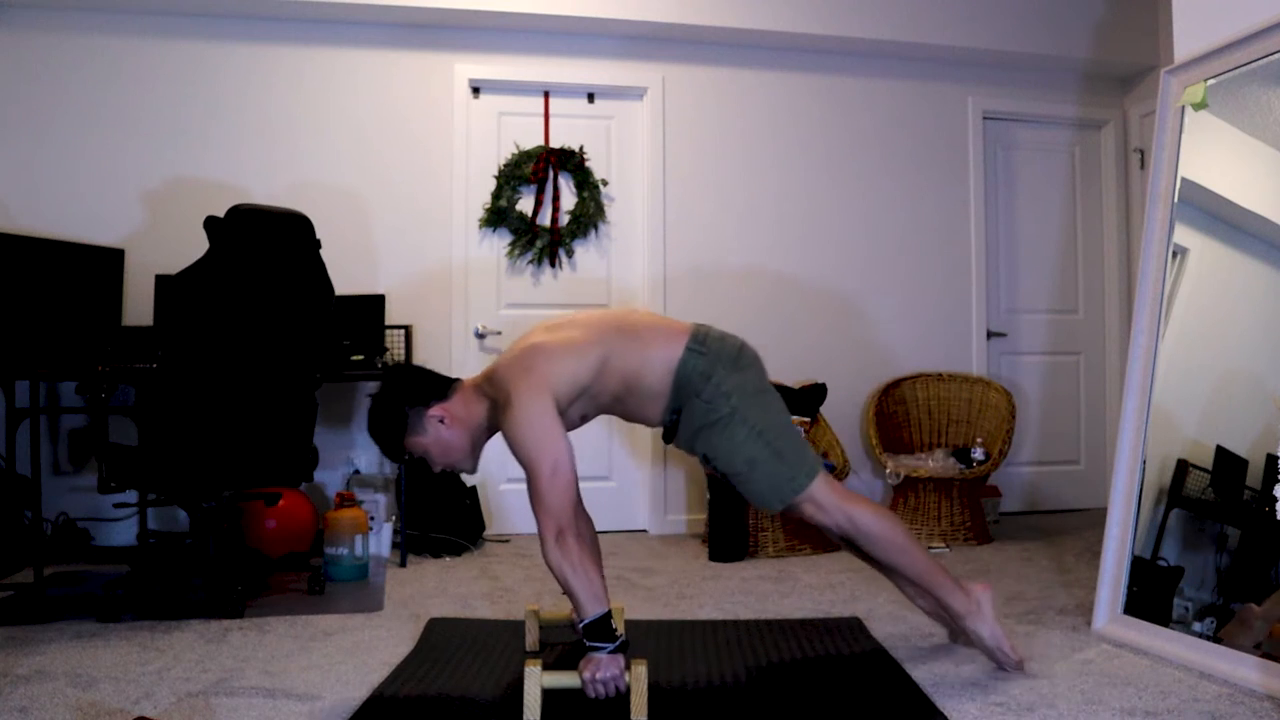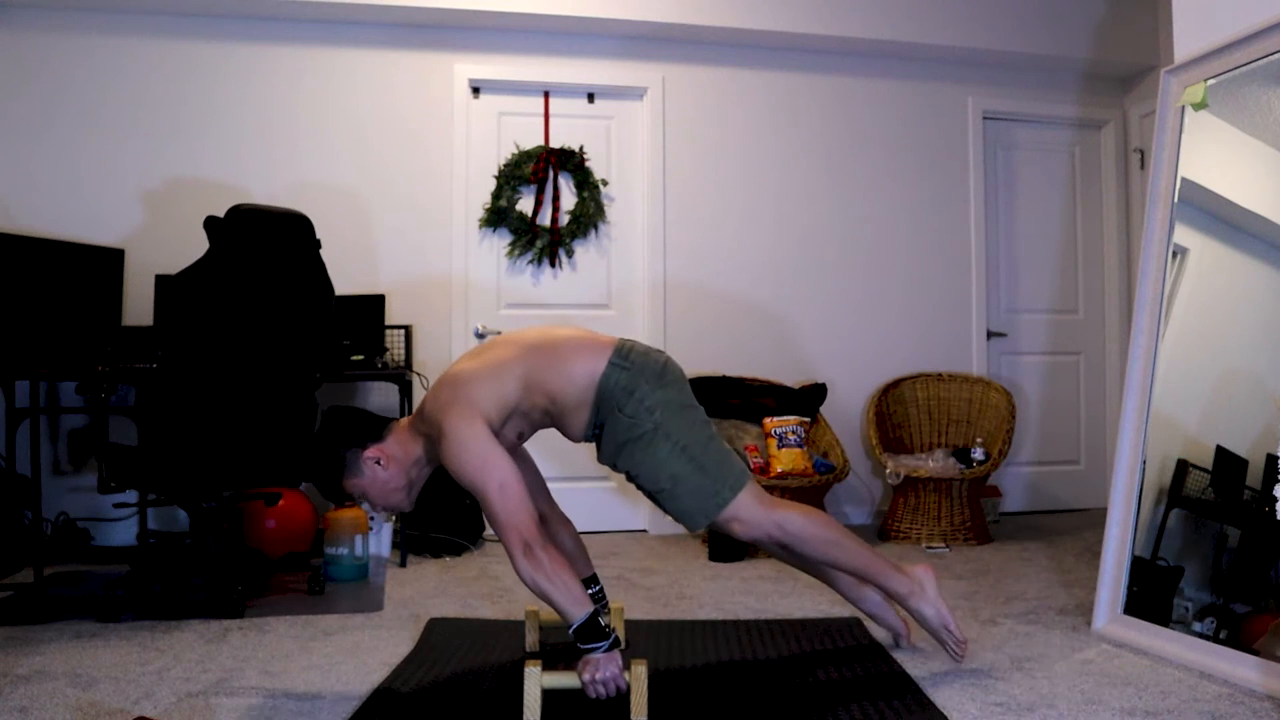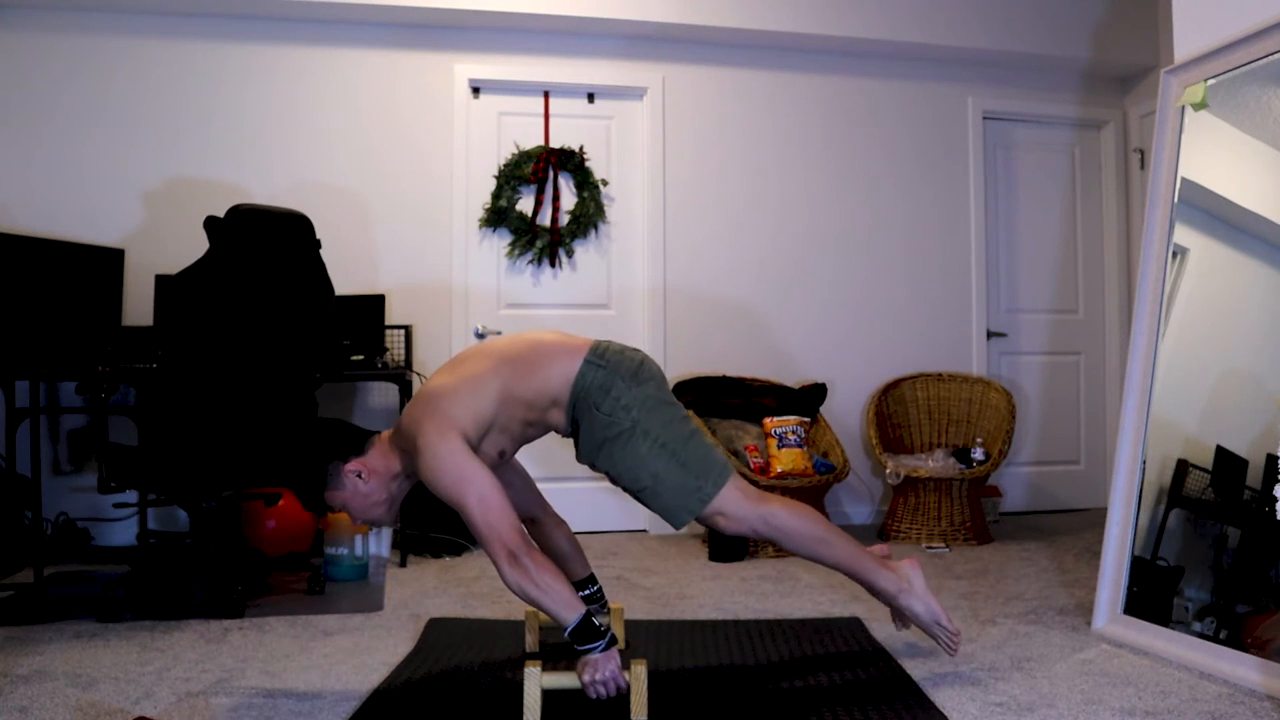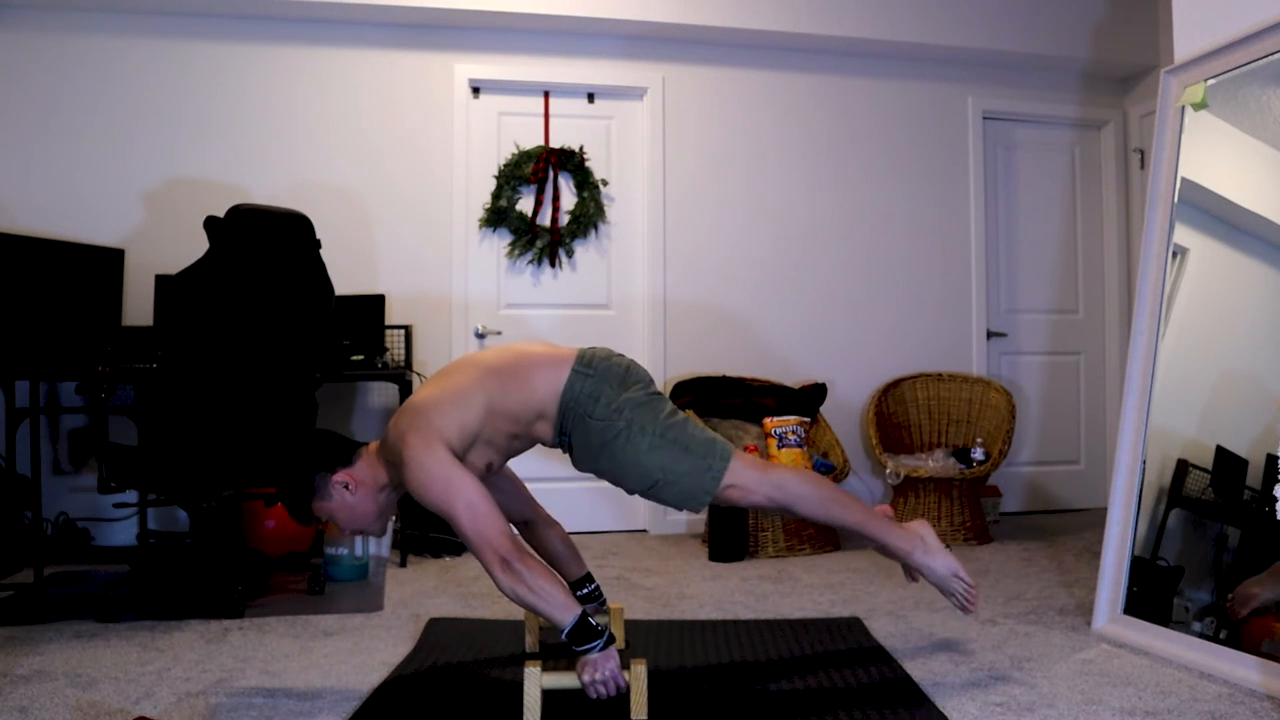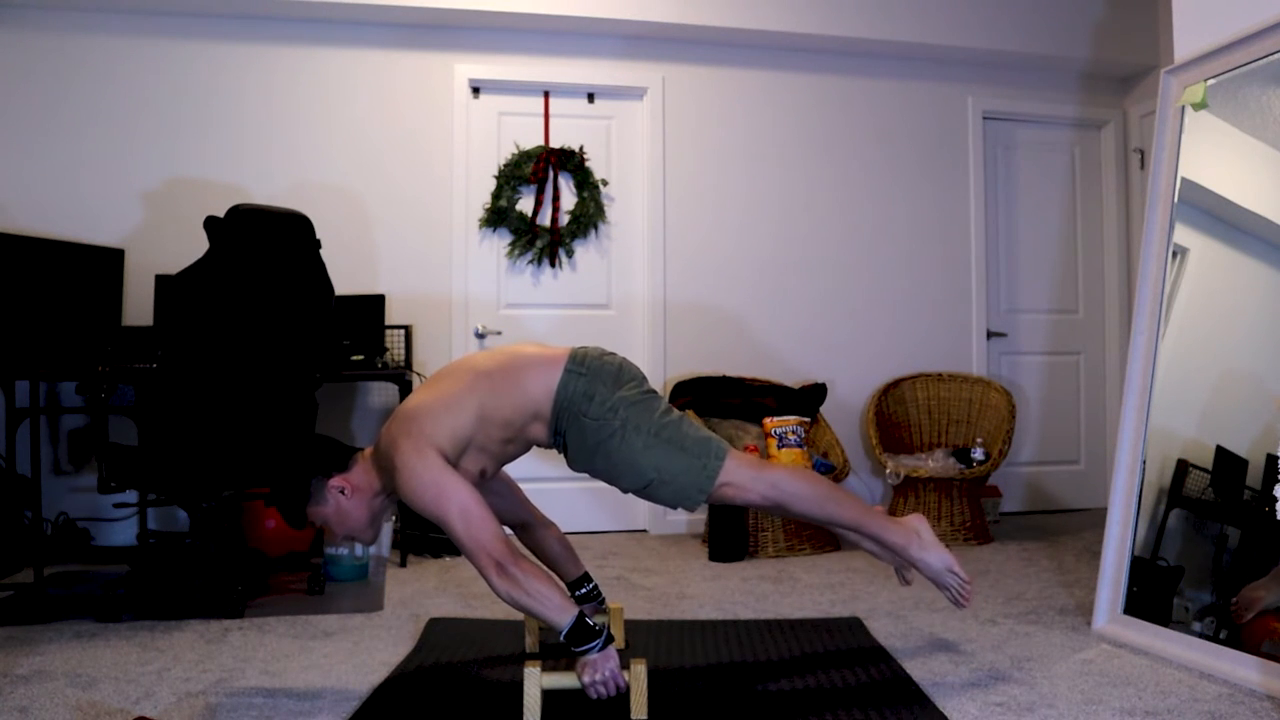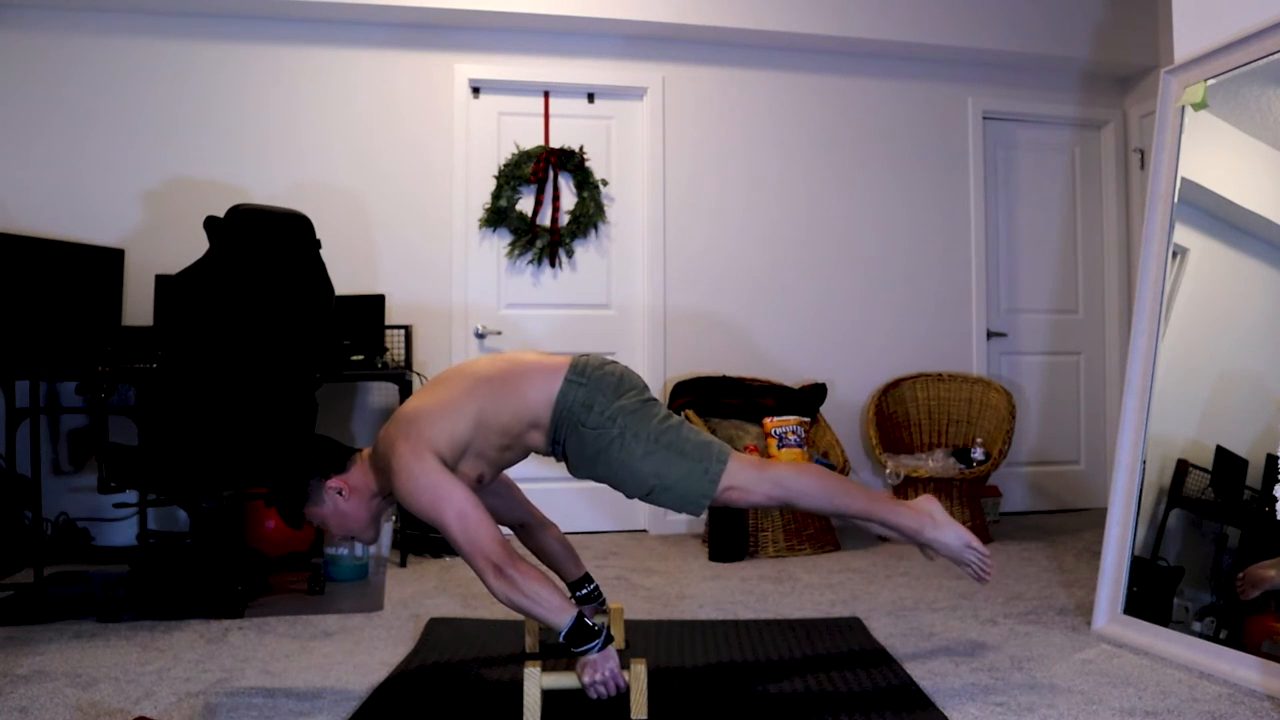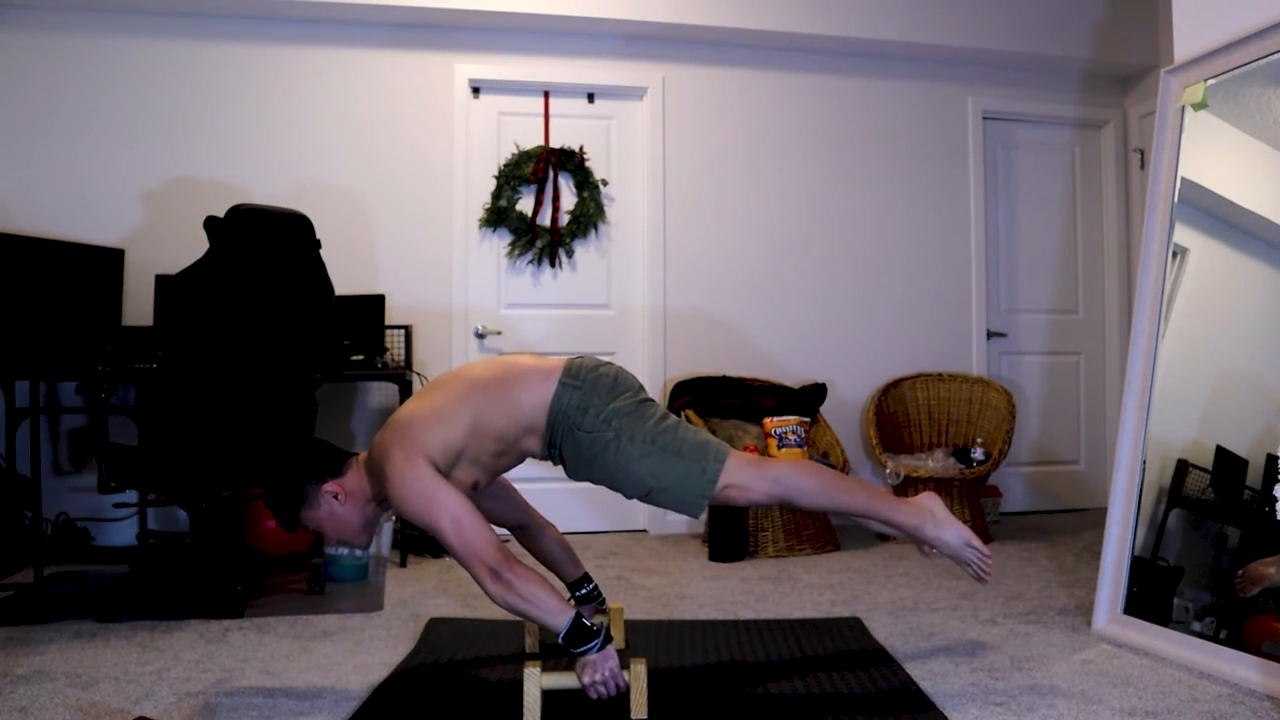
dt=0.7s
person 1, frame 1
left shoulder: (519, 403)
right shoulder: (512, 386)
left elbow: (558, 533)
right elbow: (569, 511)
left wrist: (602, 641)
right wrist: (594, 603)
left hip: (707, 381)
right hip: (703, 376)
left knee: (823, 505)
right knee: (814, 506)
left ankle: (961, 602)
right ankle: (938, 598)
person 1, frame 2
left shoulder: (452, 433)
right shoulder: (461, 419)
left elbow: (527, 548)
right elbow: (545, 518)
left wrist: (594, 641)
right wrist: (594, 604)
left hip: (628, 397)
right hip: (627, 389)
left knee: (752, 517)
right knee: (743, 515)
left ankle: (904, 585)
right ankle: (866, 592)
person 1, frame 3
left shoulder: (429, 446)
right shoulder: (446, 432)
left elbow: (513, 555)
right elbow: (536, 517)
left wrist: (591, 642)
right wrist: (591, 603)
left hip: (607, 395)
right hip: (606, 388)
left knee: (738, 511)
right knee: (727, 506)
left ankle: (892, 580)
right ankle: (866, 561)
person 1, frame 4
left shoulder: (415, 458)
right shoulder: (429, 439)
left elbow: (506, 560)
right elbow: (527, 517)
left wrist: (587, 640)
right wrist: (587, 598)
left hip: (594, 403)
right hip: (594, 391)
left knee: (747, 483)
right knee: (740, 480)
left ankle: (902, 539)
right ankle: (870, 521)
person 1, frame 5
left shoulder: (406, 463)
right shoulder: (428, 448)
left elbow: (498, 564)
right elbow: (521, 518)
left wrist: (587, 639)
right wrist: (584, 596)
left hip: (587, 401)
right hip: (588, 395)
left knee: (743, 481)
right knee: (736, 478)
left ankle: (898, 536)
right ankle: (875, 531)
person 1, frame 6
left shoulder: (404, 465)
right shoulder: (429, 451)
left elbow: (497, 566)
right elbow: (521, 518)
left wrist: (586, 641)
right wrist: (587, 597)
left hip: (587, 409)
right hip: (584, 397)
left knee: (747, 483)
right knee: (742, 477)
left ankle: (912, 519)
right ankle: (891, 512)
person 1, frame 7
left shoulder: (397, 472)
right shoulder: (418, 452)
left elbow: (494, 570)
right elbow: (520, 518)
left wrist: (585, 642)
right wrist: (586, 597)
left hip: (585, 411)
right hip: (583, 398)
left knee: (748, 482)
right knee: (742, 477)
left ankle: (915, 517)
right ankle: (899, 513)
